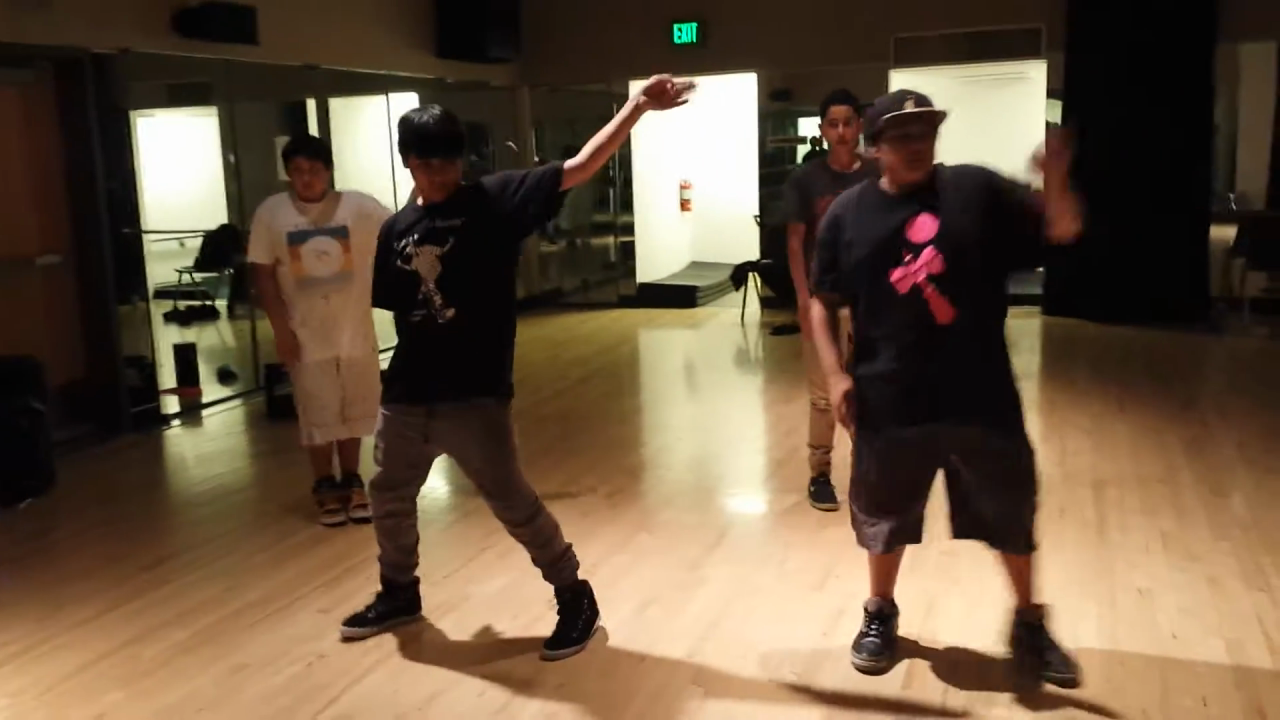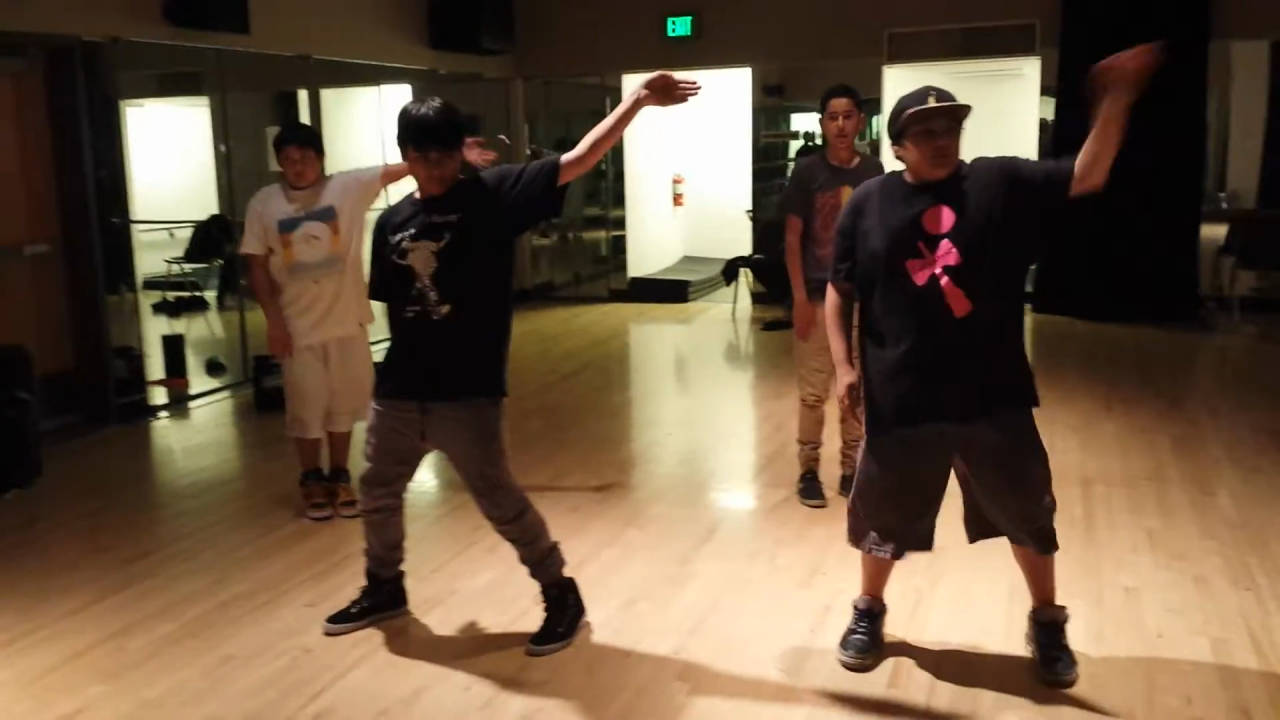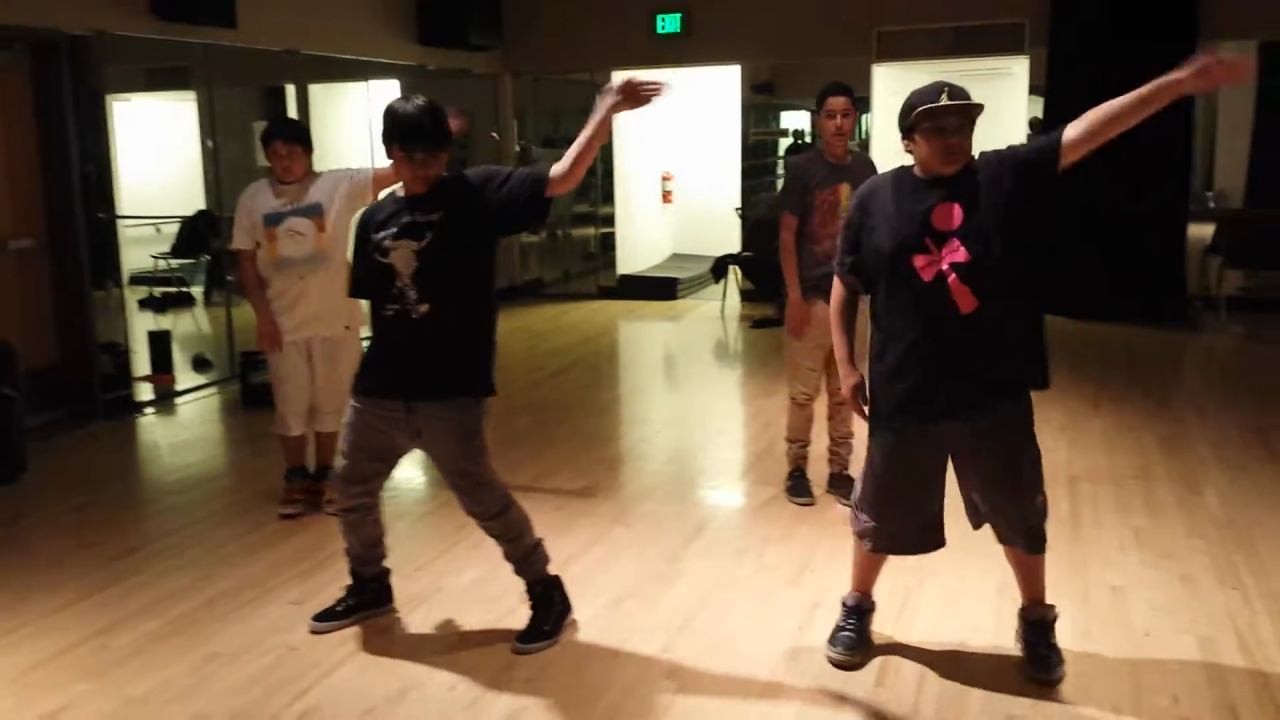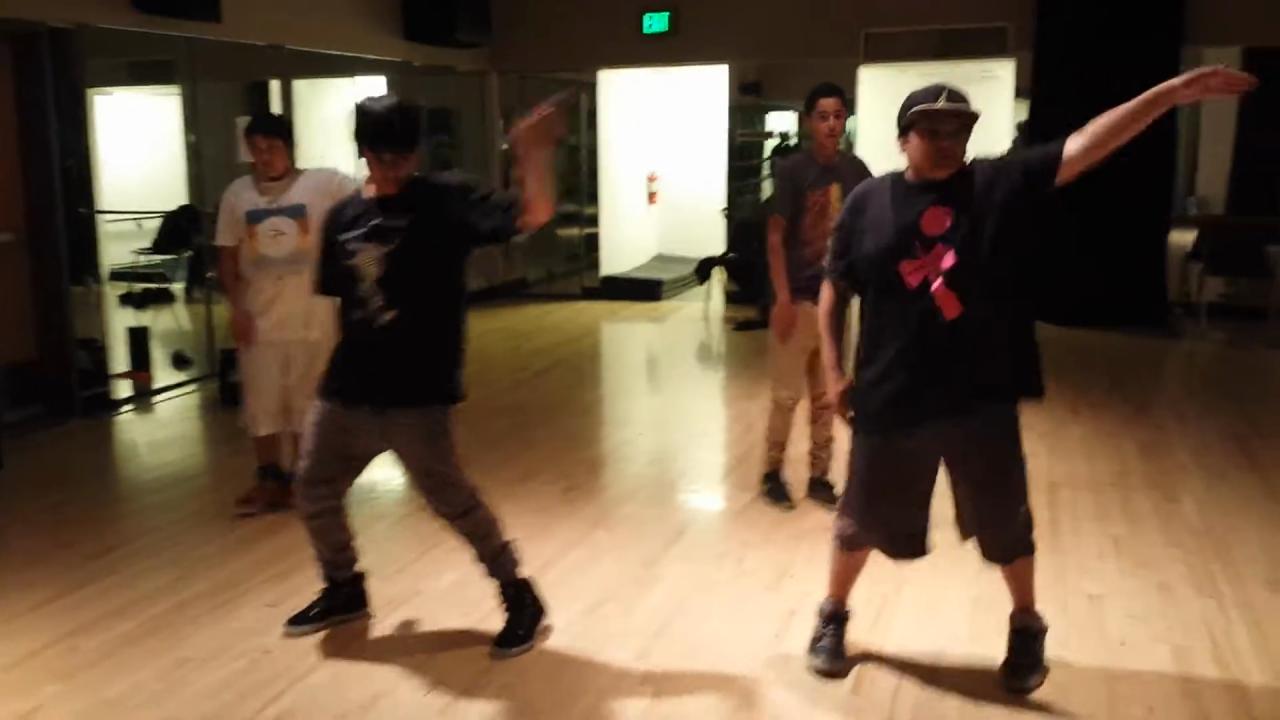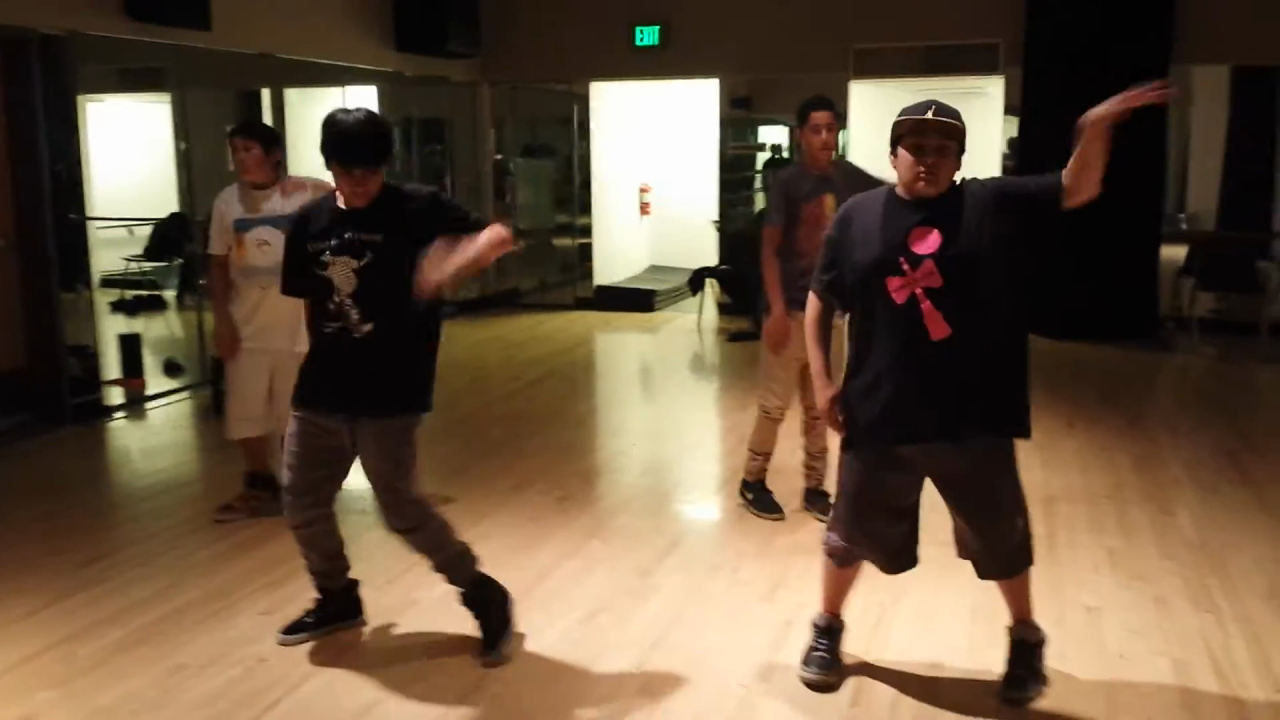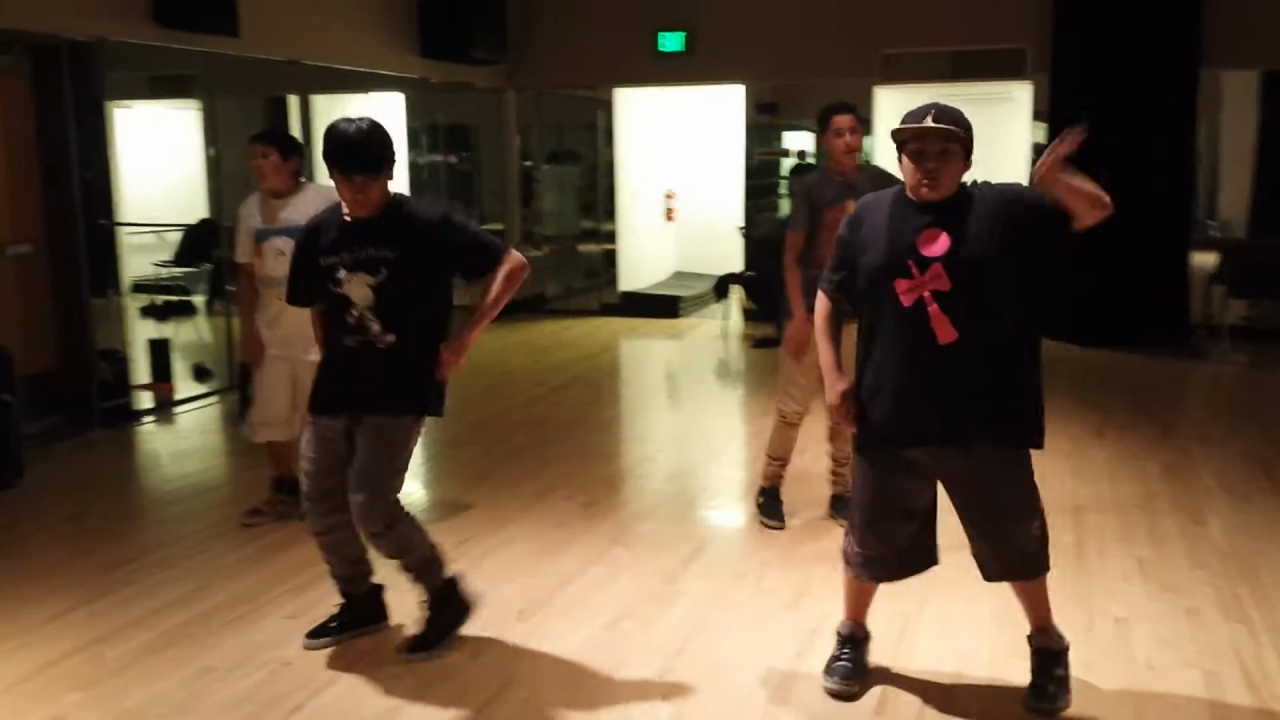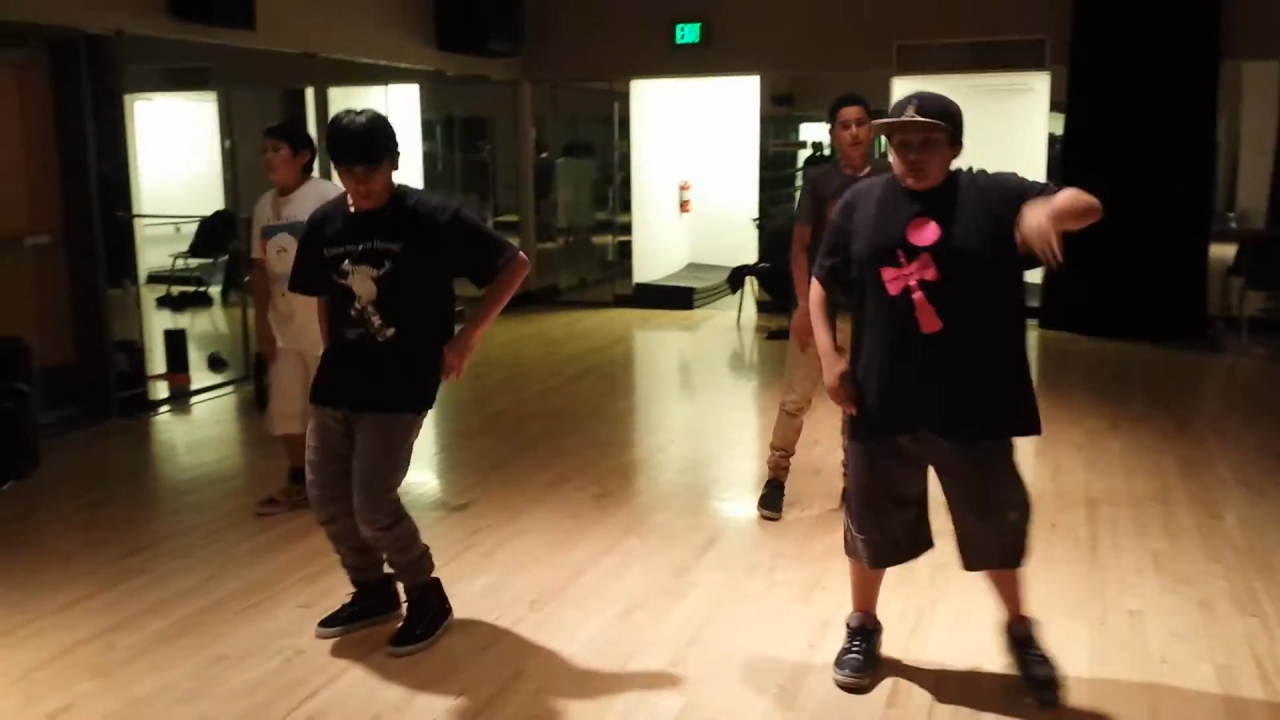
dt=0.1s
person 1, frame 1
left shoulder: (978, 190)
right shoulder: (847, 215)
left elbow: (1062, 231)
right elbow: (822, 302)
left wrist: (1056, 182)
right wrist: (837, 375)
left hip: (979, 392)
right hip: (890, 396)
left knee: (1009, 507)
right knee: (885, 516)
left ankle: (1029, 623)
right ankle: (880, 615)
person 1, frame 2
left shoulder: (1001, 184)
right shoulder: (867, 206)
left elbow: (1087, 176)
right elbow: (839, 294)
left wrist: (1116, 101)
right wrist: (845, 367)
left hip: (992, 390)
right hip: (901, 395)
left knee: (1025, 510)
right knee: (886, 513)
left ankle: (1047, 622)
right ankle: (867, 613)
person 1, frame 3
left shoulder: (1010, 176)
right shoulder: (876, 201)
left elbow: (1086, 131)
right elbow: (843, 288)
left wrist: (1178, 82)
right wrist: (846, 365)
left hip: (995, 388)
right hip: (909, 394)
left knee: (1019, 513)
right knee: (883, 510)
left ankle: (1036, 621)
right ankle: (856, 610)
person 1, frame 4
left shoulder: (1002, 184)
right shoulder: (870, 203)
left elbow: (1085, 145)
right elbow: (835, 291)
left wrist: (1173, 92)
right wrist: (835, 371)
left hip: (982, 395)
right hip: (895, 395)
left knee: (1004, 521)
right knee: (865, 512)
left ankle: (1027, 629)
right ankle: (833, 615)
person 1, frame 5
left shoulder: (991, 205)
right shoulder: (857, 216)
left elbow: (1078, 187)
right elbow: (819, 302)
left wrist: (1096, 129)
right wrist: (822, 381)
left hip: (972, 414)
right hip: (879, 411)
left knee: (998, 534)
right knee: (854, 530)
left ankle: (1025, 640)
right ankle: (826, 630)
person 1, frame 6
left shoulder: (1002, 209)
right shoulder: (867, 218)
left elbow: (1098, 210)
right elbow: (828, 300)
left wrist: (1058, 180)
right wrist: (833, 375)
left hip: (984, 416)
right hip: (889, 413)
left knee: (1013, 537)
right knee: (872, 537)
left ankle: (1047, 648)
right ankle: (851, 638)
person 1, frame 7
left shoulder: (993, 197)
right shoulder: (861, 204)
left elbow: (1087, 206)
right elbow: (821, 286)
left wrist: (1046, 210)
right wrist: (831, 357)
left hip: (974, 404)
right hip: (882, 401)
left knee: (995, 523)
right knee: (871, 525)
left ankle: (1021, 632)
right ankle: (862, 629)
person 2, frame 1
left shoulder: (496, 199)
right shoulder: (395, 230)
left elbow: (575, 171)
left wrist: (634, 109)
right wrist: (415, 360)
left hip: (473, 390)
right hip: (408, 388)
left knee: (511, 500)
right knee: (388, 496)
left ankle: (575, 598)
right ankle: (398, 593)
person 2, frame 2
left shoulder: (494, 194)
right shoulder: (391, 223)
left elbow: (573, 165)
left wrist: (634, 103)
right wrist: (409, 355)
left hip: (466, 386)
right hip: (400, 384)
left knee: (497, 498)
right knee: (377, 490)
left ankle: (562, 594)
right ankle: (384, 587)
person 2, frame 3
left shoulder: (477, 193)
right shoulder: (374, 220)
left elbow: (561, 179)
left wrist: (608, 108)
right wrist: (388, 354)
left hip: (450, 385)
right hip: (381, 383)
left knee: (481, 494)
right knee: (352, 489)
left ankle: (547, 592)
right ankle: (369, 587)
person 2, frame 4
left shoulder: (445, 199)
right shoulder: (342, 217)
left elbow: (536, 212)
left wrist: (533, 152)
right wrist: (353, 354)
left hip: (417, 387)
right hip: (347, 383)
left knee: (449, 496)
right knee: (315, 492)
left ankle: (518, 594)
right ankle: (343, 589)
person 2, frame 5
left shoulder: (417, 210)
right shoulder: (309, 222)
left elbow: (499, 235)
left wrist: (455, 260)
right wrist: (324, 357)
left hip: (388, 394)
right hip: (320, 390)
left knee: (400, 506)
right knee: (301, 501)
left ankle: (483, 595)
right ankle: (338, 598)
person 2, frame 6
left shoulder: (427, 224)
right shoulder: (318, 233)
left elbow: (512, 262)
left wrist: (463, 336)
right wrist: (334, 367)
left hip: (400, 394)
right hip: (334, 394)
left knee: (372, 505)
right knee: (322, 507)
left ankle: (444, 594)
right ankle: (361, 602)
person 2, frame 7
left shoulder: (434, 218)
right shoulder: (324, 224)
left elbow: (515, 264)
left wrist: (468, 335)
right wrist: (335, 359)
left hip: (400, 388)
right hip: (336, 385)
left knee: (373, 503)
right knee: (327, 498)
left ankle: (427, 597)
right ankle: (373, 592)
person 3, frame 1
left shoulder: (874, 175)
right shoulder: (806, 178)
right elbow: (795, 243)
right wrist: (804, 300)
right knee: (824, 395)
right ankle: (819, 476)
person 3, frame 2
left shoulder: (873, 170)
right shoulder: (806, 171)
right elbow: (792, 237)
right wrist: (800, 297)
right hip: (818, 298)
right knee: (813, 392)
left ankle: (851, 473)
right ankle: (808, 471)
person 3, frame 3
left shoulder: (865, 168)
right shoulder: (802, 168)
right elbow: (787, 235)
right wrist: (794, 296)
right hip: (811, 296)
left knee: (844, 392)
right knee: (804, 390)
left ankle: (839, 472)
right ankle: (796, 469)
person 3, frame 4
left shoulder: (853, 169)
right shoulder: (792, 169)
right elbow: (775, 237)
right wrist: (782, 298)
right hip: (798, 298)
left knee: (826, 395)
right knee: (786, 392)
left ankle: (819, 476)
right ankle: (772, 471)
person 3, frame 5
left shoulder: (848, 176)
right shoulder: (787, 181)
right elbow: (769, 249)
right wrist: (776, 309)
right hip: (791, 309)
left knee: (819, 405)
right knee: (774, 402)
left ankle: (815, 487)
right ankle: (753, 481)
person 3, frame 6
left shoulder: (875, 180)
right shoulder: (811, 186)
right elbow: (792, 255)
right wrist: (797, 316)
right hip: (812, 315)
right knee: (793, 407)
left ankle: (840, 495)
right ankle: (770, 488)
person 3, frame 7
left shoulder: (886, 177)
right shoulder: (819, 180)
right elbow: (799, 246)
right wrist: (803, 306)
right knee: (795, 398)
right ankle: (775, 480)
person 4, frame 1
left shoulder: (359, 206)
right shoulder: (270, 212)
right elbow: (263, 273)
right wrist: (281, 327)
left hip: (354, 330)
right hip: (305, 335)
left knee: (355, 409)
right knee: (318, 414)
left ankle: (351, 483)
right ankle: (326, 487)
person 4, frame 2
left shoulder: (348, 186)
right shoulder: (263, 203)
left elbow: (397, 170)
right elbow: (256, 266)
right wrist: (273, 318)
left hip: (345, 318)
right hip: (295, 325)
left knee: (344, 402)
right knee: (306, 405)
left ankle: (338, 476)
right ankle: (311, 480)
person 4, frame 3
left shoulder: (338, 185)
right shoulder: (254, 197)
left elbow: (388, 175)
right elbow: (246, 260)
right wrist: (263, 313)
left hip: (334, 315)
right hip: (280, 320)
left knee: (331, 401)
right knee: (291, 403)
left ankle: (326, 476)
right ankle: (298, 479)
person 4, frame 4
left shoulder: (324, 184)
right shoulder: (237, 194)
right elbow: (228, 257)
right wrist: (236, 309)
left hip: (312, 317)
right hip: (260, 319)
left knee: (307, 403)
right knee: (261, 403)
right ankle: (270, 478)
person 4, frame 5
left shoulder: (307, 192)
right shoulder: (227, 201)
right elbow: (218, 265)
right wrist: (221, 318)
left hip: (296, 325)
right hip: (246, 327)
left knee: (295, 412)
right knee: (243, 410)
right ankle: (258, 486)
person 4, frame 6
left shoulder: (324, 200)
right shoulder: (250, 209)
right elbow: (247, 272)
right wrist: (248, 327)
left hip: (318, 333)
right hip: (271, 334)
right knee: (268, 416)
right ankle: (286, 491)
person 4, frame 7
left shoulder: (327, 196)
right shoulder: (265, 205)
right elbow: (260, 269)
right wrist: (261, 321)
left hip: (327, 327)
right hip: (284, 329)
right knee: (285, 409)
right ankle: (300, 481)
